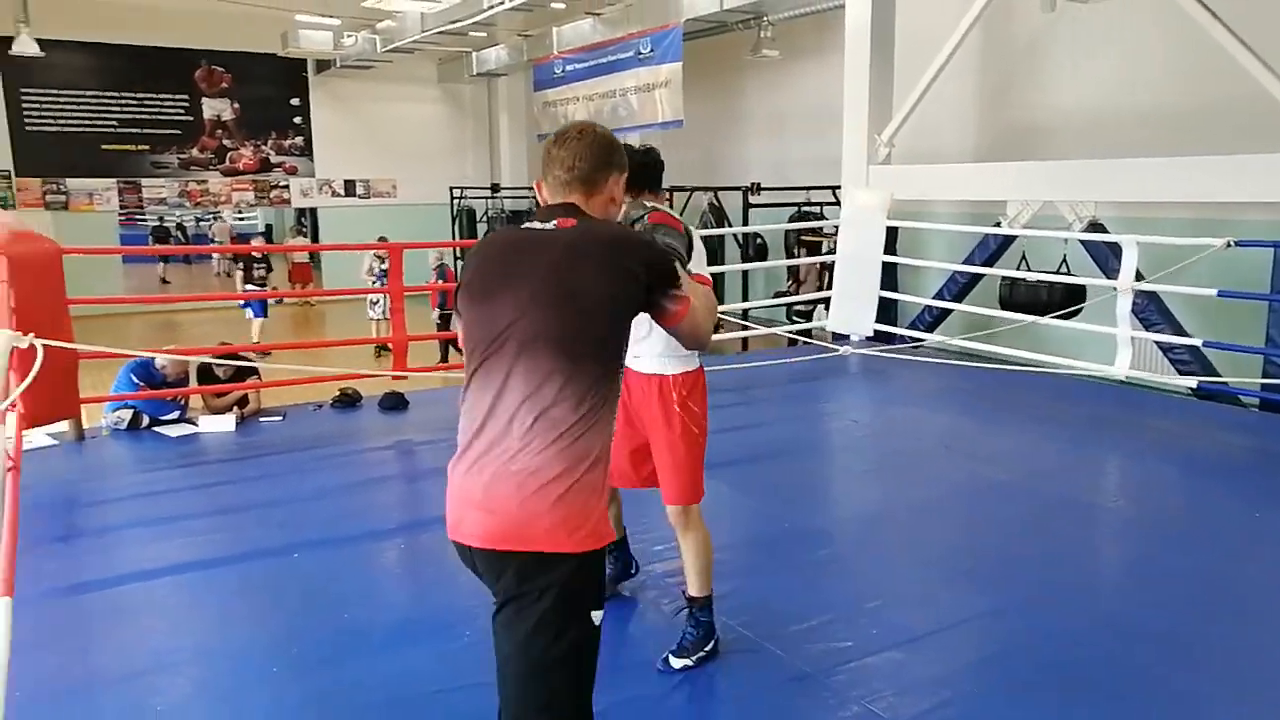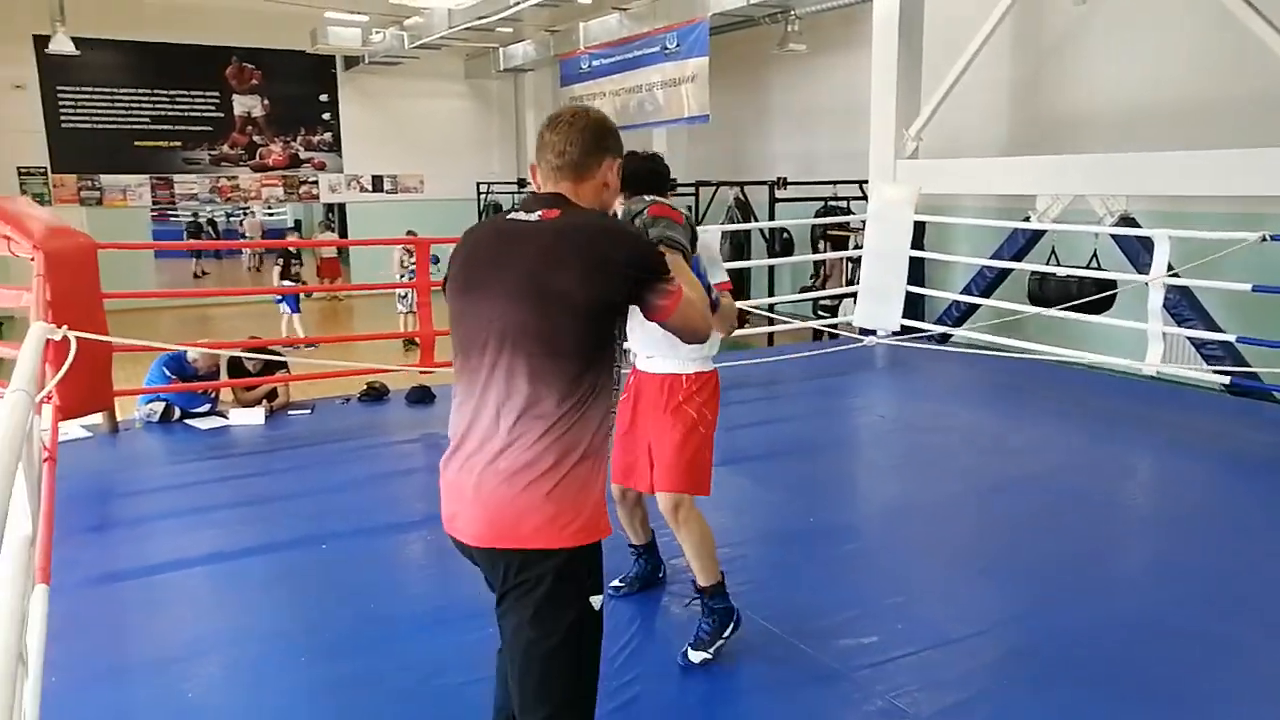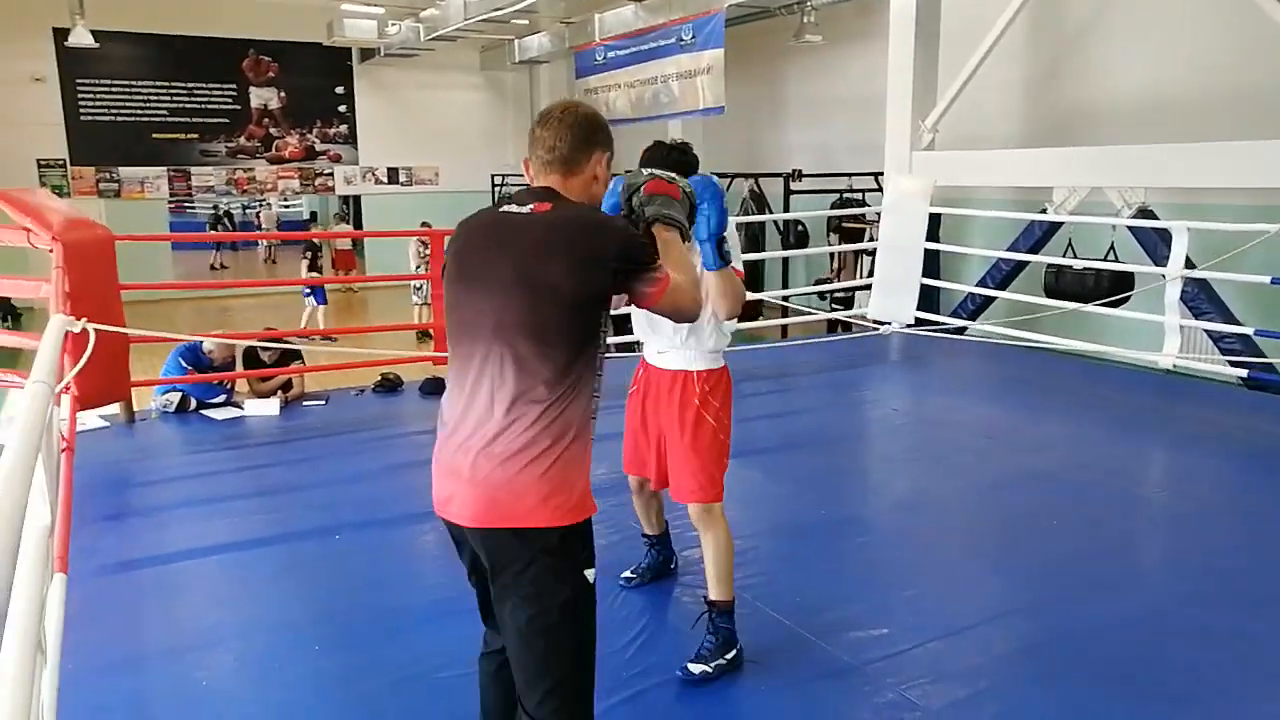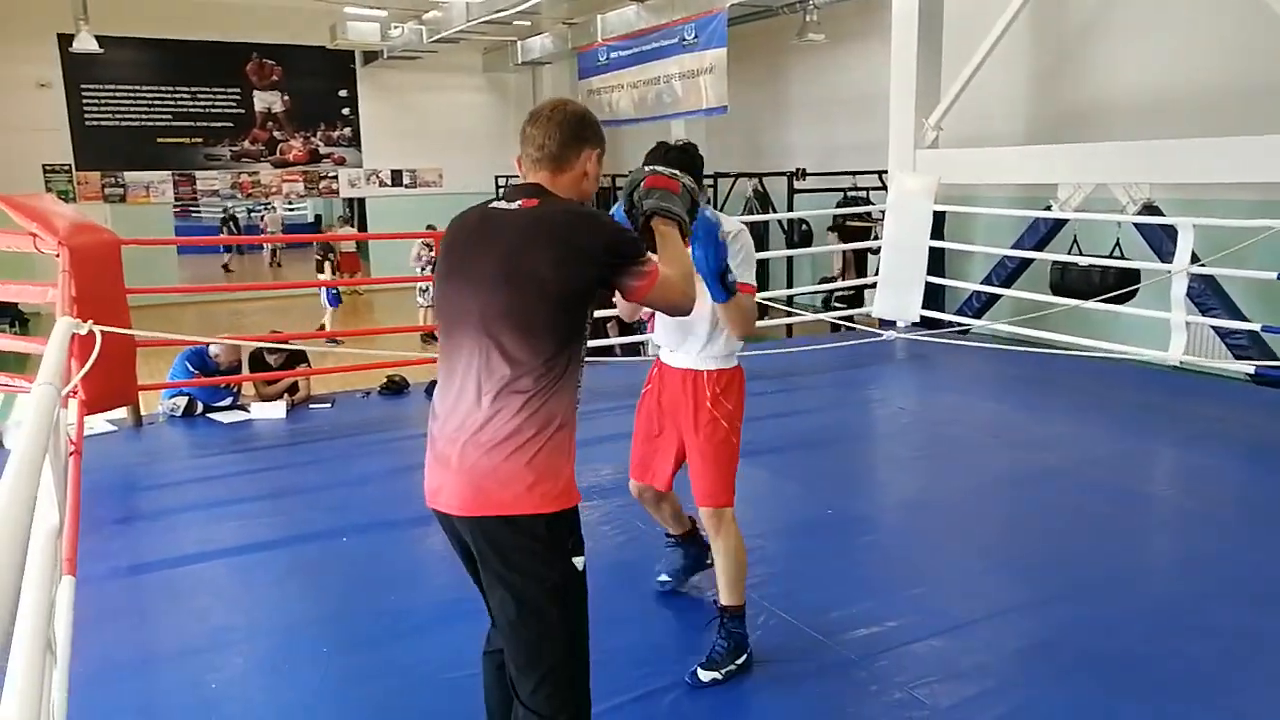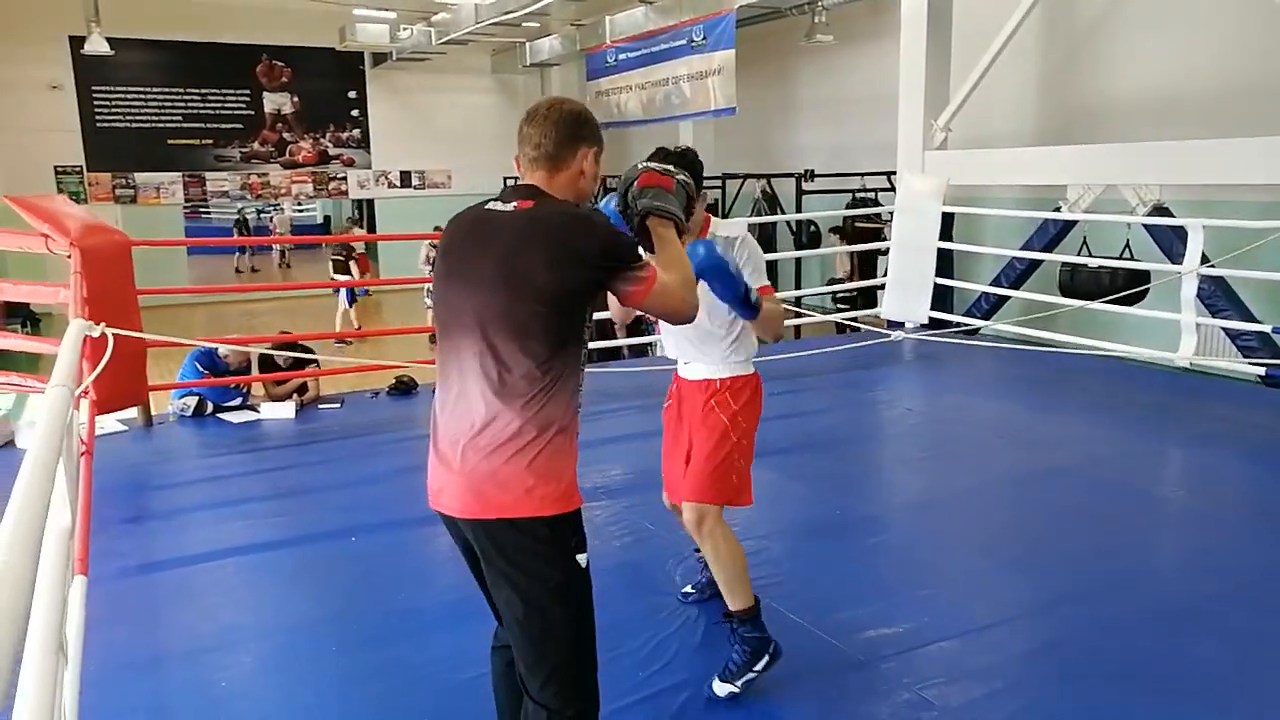
dt=0.2s
person 1, frame 1
left shoulder: (484, 256)
right shoulder: (628, 252)
right elbow: (701, 331)
right wrist: (671, 259)
left hip: (470, 510)
right hip: (551, 525)
left knee: (529, 662)
person 1, frame 2
left shoulder: (474, 244)
right shoulder: (614, 244)
right elbow: (697, 326)
right wrist: (670, 248)
left hip: (466, 505)
right hip: (547, 521)
left knee: (522, 647)
person 1, frame 3
left shoulder: (469, 234)
right shoulder: (600, 236)
right elbow: (687, 305)
right wrist: (666, 224)
left hip: (457, 488)
right hip: (536, 502)
left knee: (506, 642)
person 1, frame 4
left shoulder: (462, 230)
right shoulder: (585, 232)
right elbow: (681, 298)
right wrist: (665, 219)
left hip: (451, 482)
right hip: (523, 492)
left knee: (510, 640)
person 1, frame 5
left shoulder: (461, 230)
right shoulder: (583, 234)
right elbow: (682, 306)
right wrist: (661, 216)
left hip: (452, 486)
right hip: (525, 497)
left knee: (517, 642)
person 2, frame 1
left shoulder: (680, 239)
left hip: (677, 383)
right hip: (631, 377)
left knee: (680, 507)
right knee: (604, 480)
left ankle: (701, 624)
right ankle: (618, 561)
person 2, frame 2
left shoulder: (693, 247)
left elbow: (727, 322)
left wrist: (703, 290)
left hip: (690, 384)
right hip: (641, 380)
left knee: (675, 502)
right knee: (623, 489)
left ankle: (719, 609)
right ankle: (647, 563)
person 2, frame 3
left shoulder: (714, 233)
left elbow: (729, 308)
left wrist: (712, 242)
left hip: (700, 381)
right hip: (652, 372)
left knee: (703, 506)
right knee: (641, 479)
left ankle: (724, 632)
right ankle: (659, 554)
person 2, frame 4
left shoulder: (731, 236)
left elbow: (742, 326)
right elbow: (629, 311)
left wrist: (717, 277)
left hip: (714, 381)
right hip: (666, 375)
left knee: (715, 510)
right knee: (645, 485)
left ankle: (734, 636)
right ankle: (687, 546)
person 2, frame 5
left shoulder: (733, 244)
left elbow: (772, 327)
right elbow: (623, 312)
left wrist: (740, 295)
left hip: (731, 390)
right hip: (685, 386)
left knee: (699, 515)
right knee: (679, 497)
left ankle: (754, 641)
right ankle: (719, 566)
